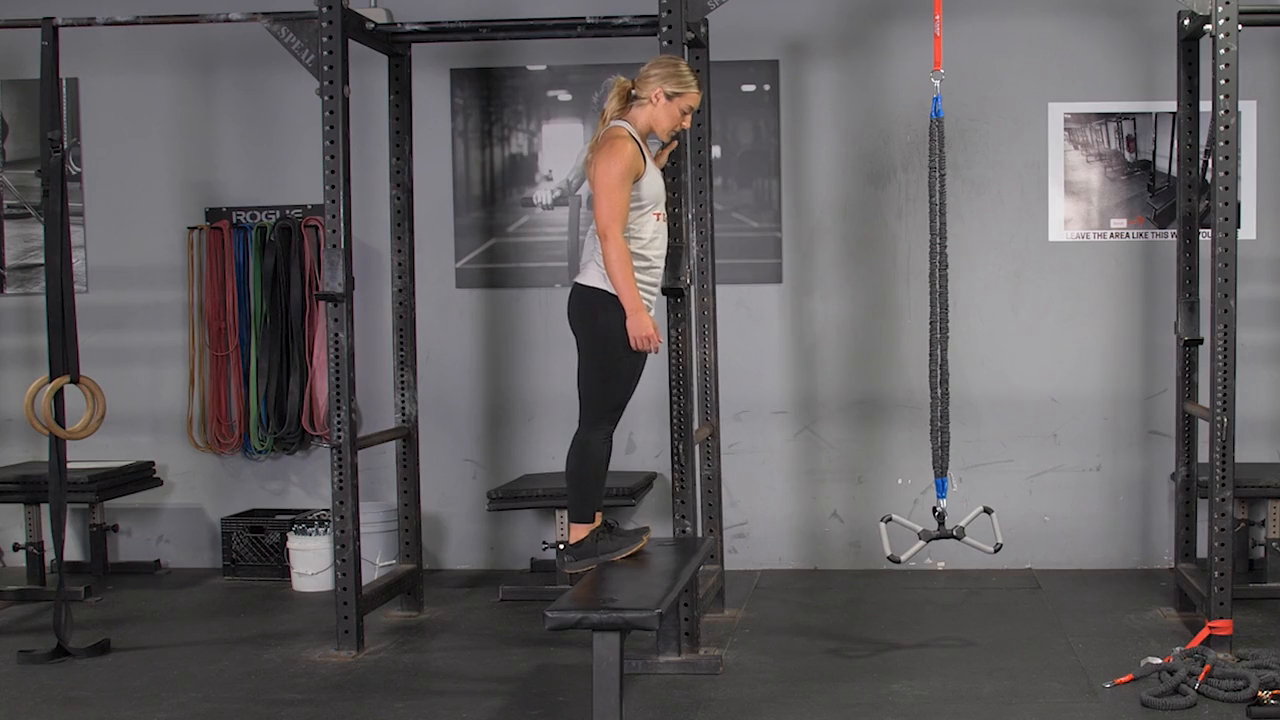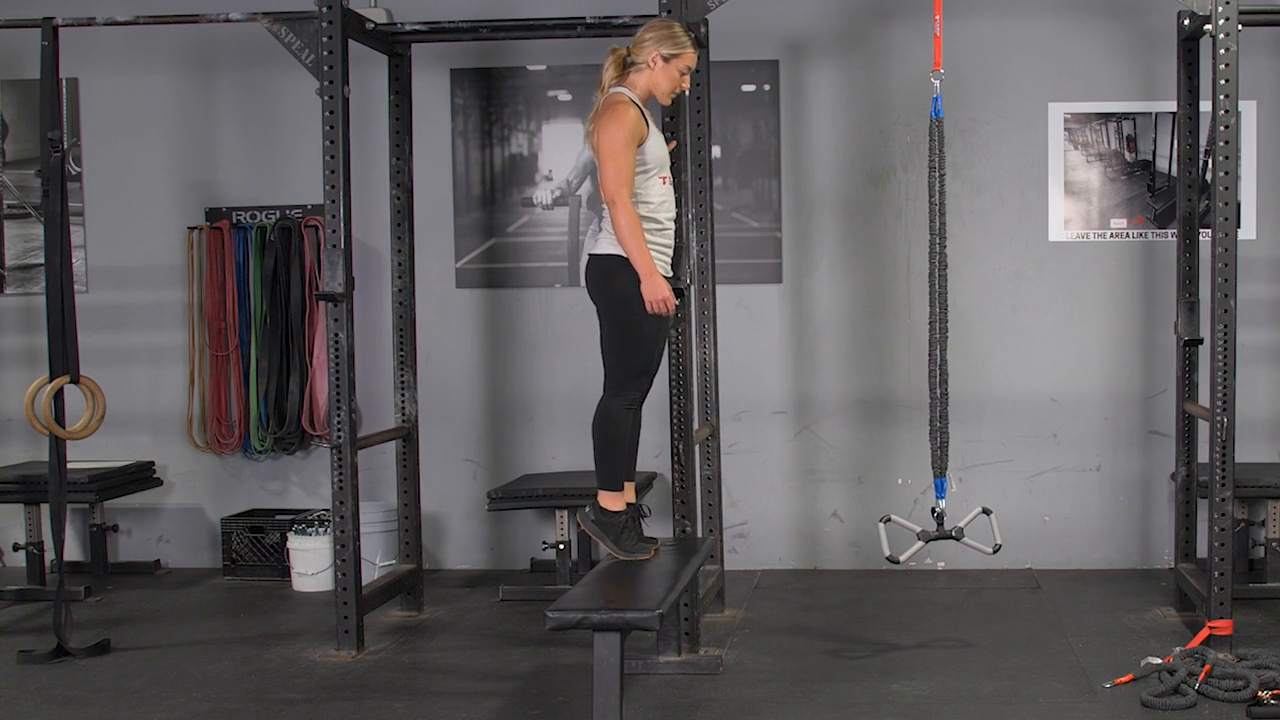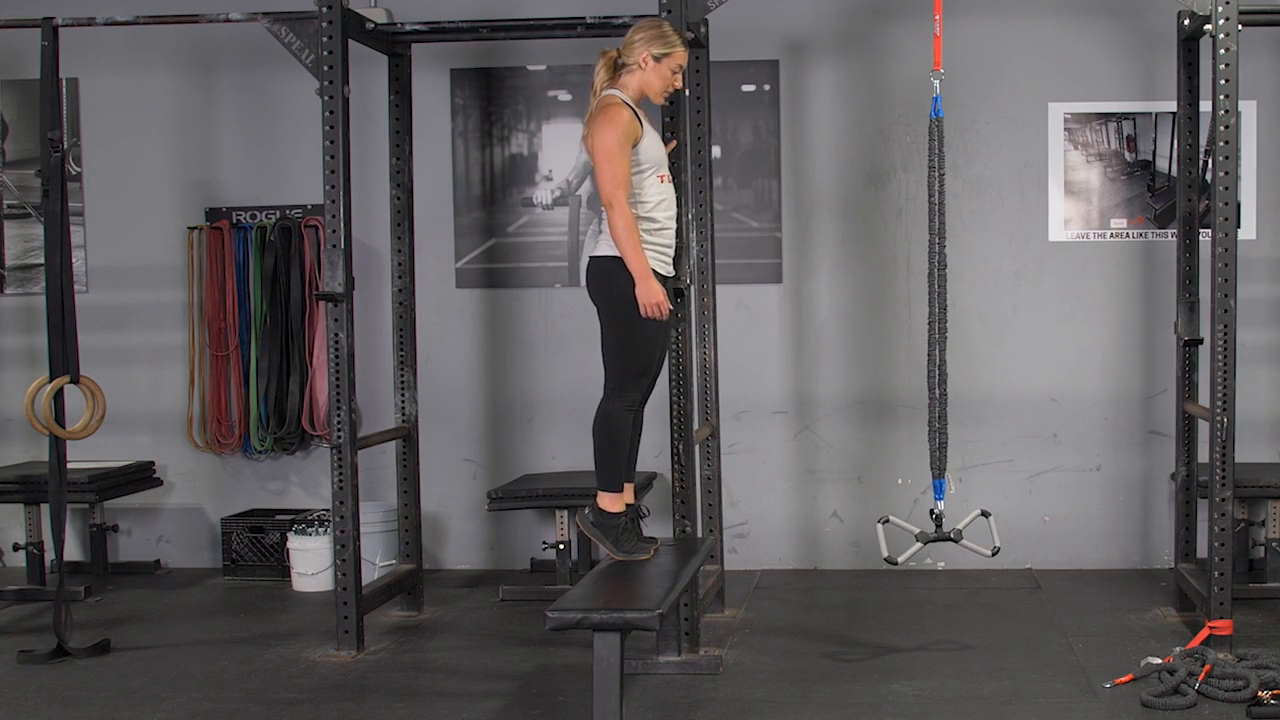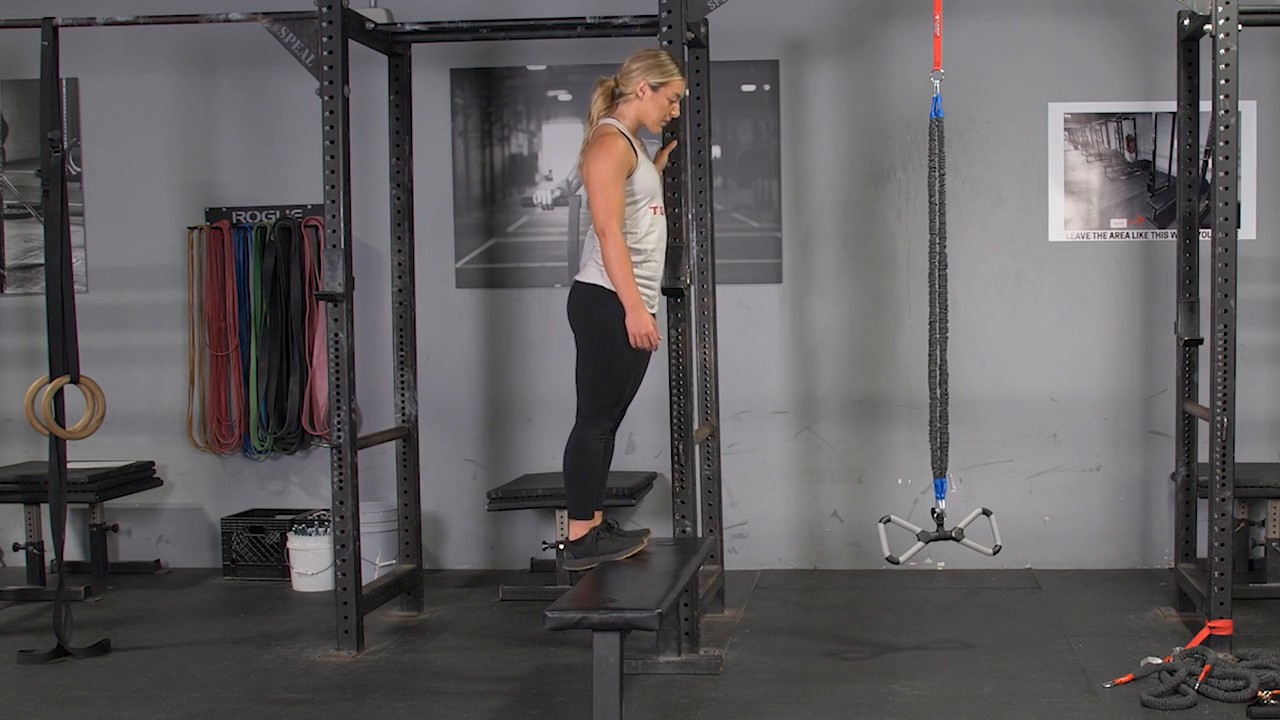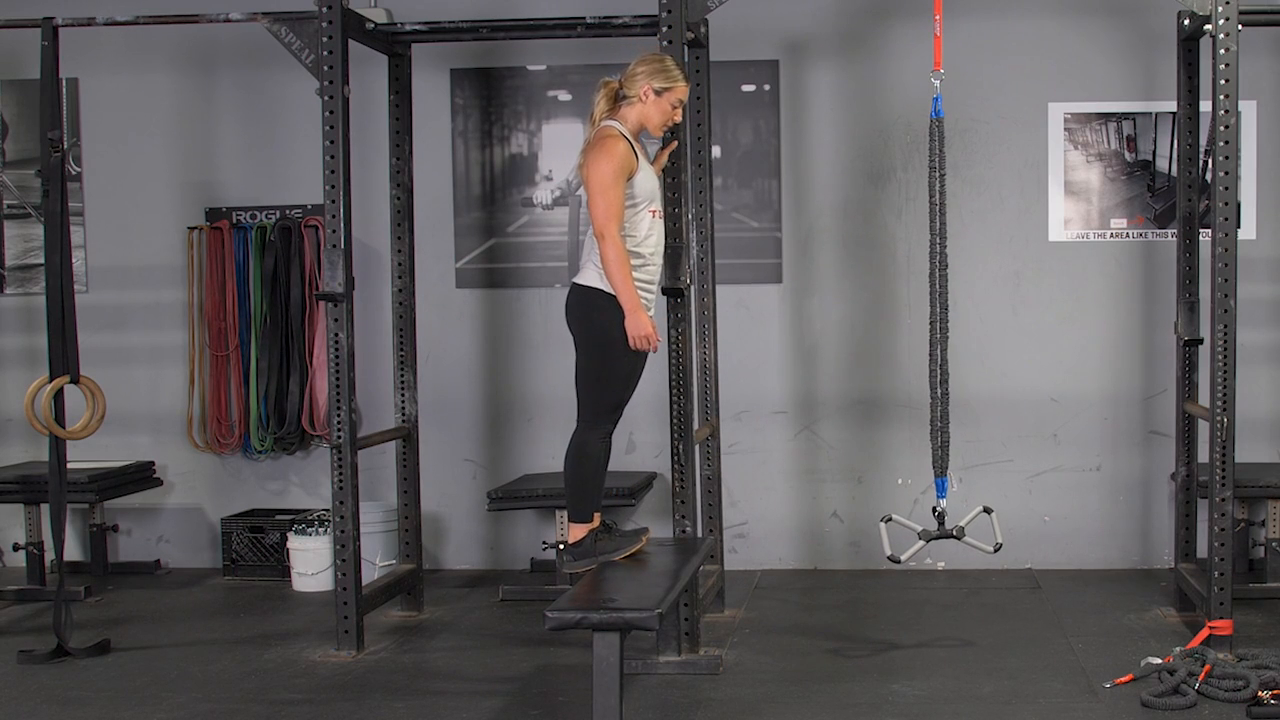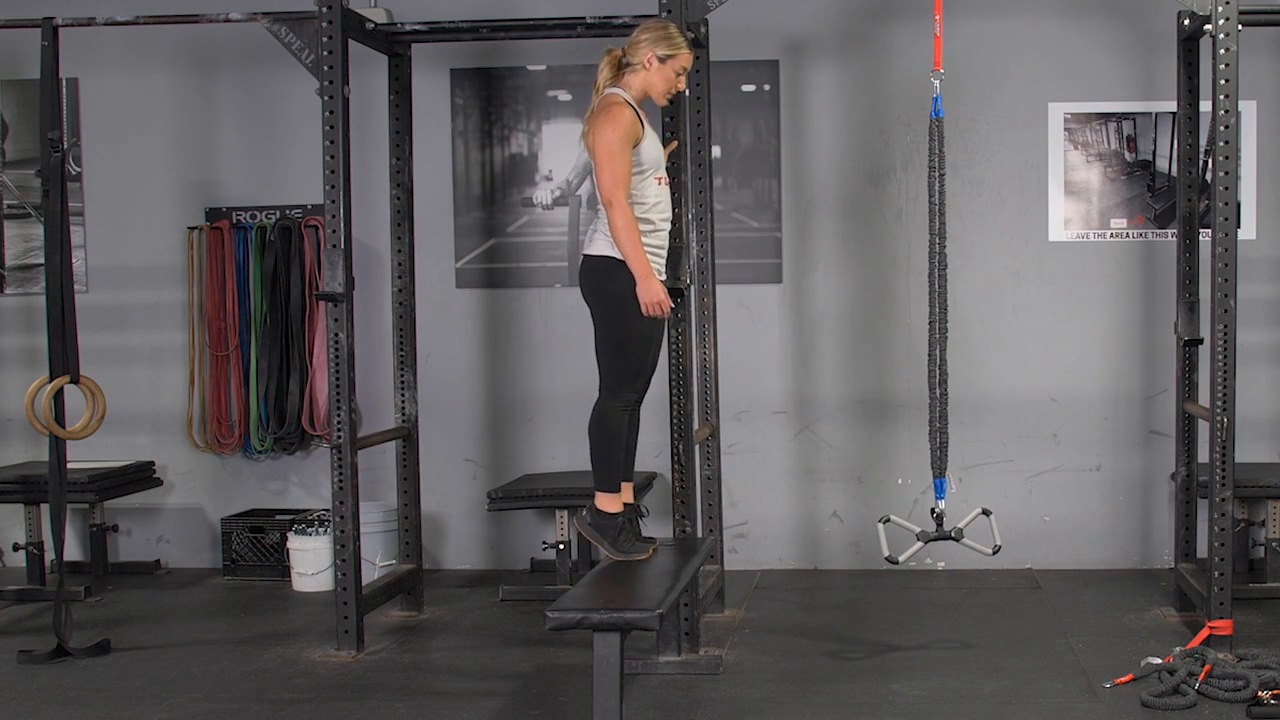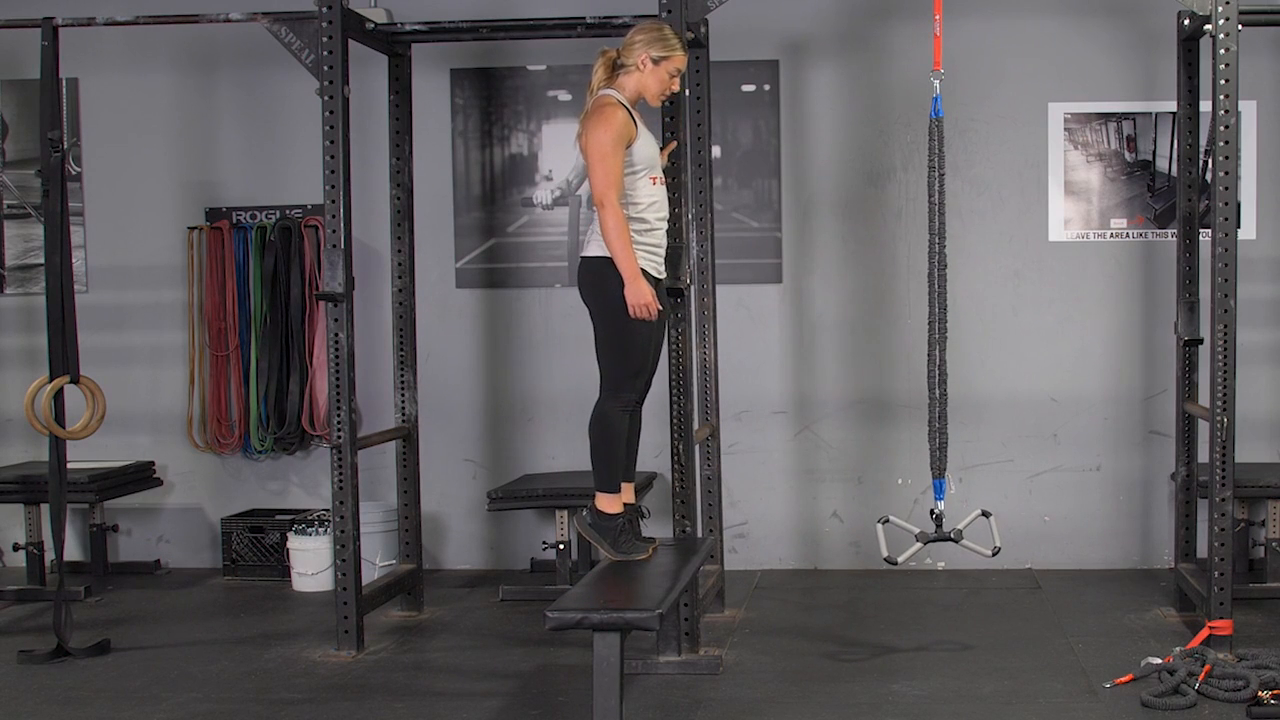
dt=0.7s
person 1, frame 1
left shoulder: (634, 146)
right shoulder: (619, 145)
right elbow: (610, 234)
left wrist: (660, 163)
right wrist: (635, 311)
left hip: (622, 304)
right hip: (608, 304)
left knee: (603, 421)
right knee: (597, 421)
left ankle: (592, 529)
right ankle: (580, 542)
person 1, frame 2
left shoulder: (637, 112)
right shoulder: (621, 110)
right elbow: (618, 200)
right wrist: (649, 273)
left hip: (640, 271)
right hip: (624, 271)
left knee: (633, 393)
right knee: (623, 390)
left ankle: (624, 506)
right ankle: (607, 507)
person 1, frame 3
left shoulder: (632, 115)
right shoulder: (613, 112)
right elbow: (615, 203)
left wrist: (667, 161)
right wrist: (642, 277)
left hip: (647, 272)
right hip: (626, 273)
left knee: (635, 394)
right knee: (623, 393)
left ankle: (623, 508)
right ankle: (606, 510)
person 1, frame 4
left shoulder: (631, 145)
right shoulder: (609, 143)
right elbow: (608, 233)
left wrist: (659, 166)
right wrist: (634, 308)
left hip: (628, 304)
right hip: (607, 302)
left knee: (607, 420)
right knee: (595, 420)
left ankle: (593, 526)
right ankle: (580, 539)
person 1, frame 5
left shoulder: (631, 147)
right shoulder: (610, 144)
right elbow: (607, 235)
left wrist: (658, 167)
right wrist: (633, 310)
left hip: (624, 305)
right hip: (605, 303)
left knee: (603, 421)
right knee: (595, 422)
left ankle: (590, 528)
right ankle: (580, 541)
person 1, frame 6
left shoulder: (633, 114)
right shoulder: (615, 112)
right elbow: (615, 202)
left wrist: (667, 155)
right wrist: (645, 275)
left hip: (637, 272)
right hip: (617, 271)
left knee: (631, 393)
right knee: (618, 392)
left ankle: (622, 505)
right ankle: (604, 509)
person 1, frame 7
left shoulder: (629, 116)
right shoulder: (609, 113)
right elbow: (606, 202)
left wrist: (663, 160)
right wrist: (631, 278)
left hip: (642, 271)
right hip: (616, 272)
left knee: (632, 394)
right knee: (619, 393)
left ankle: (625, 507)
right ankle: (604, 511)
